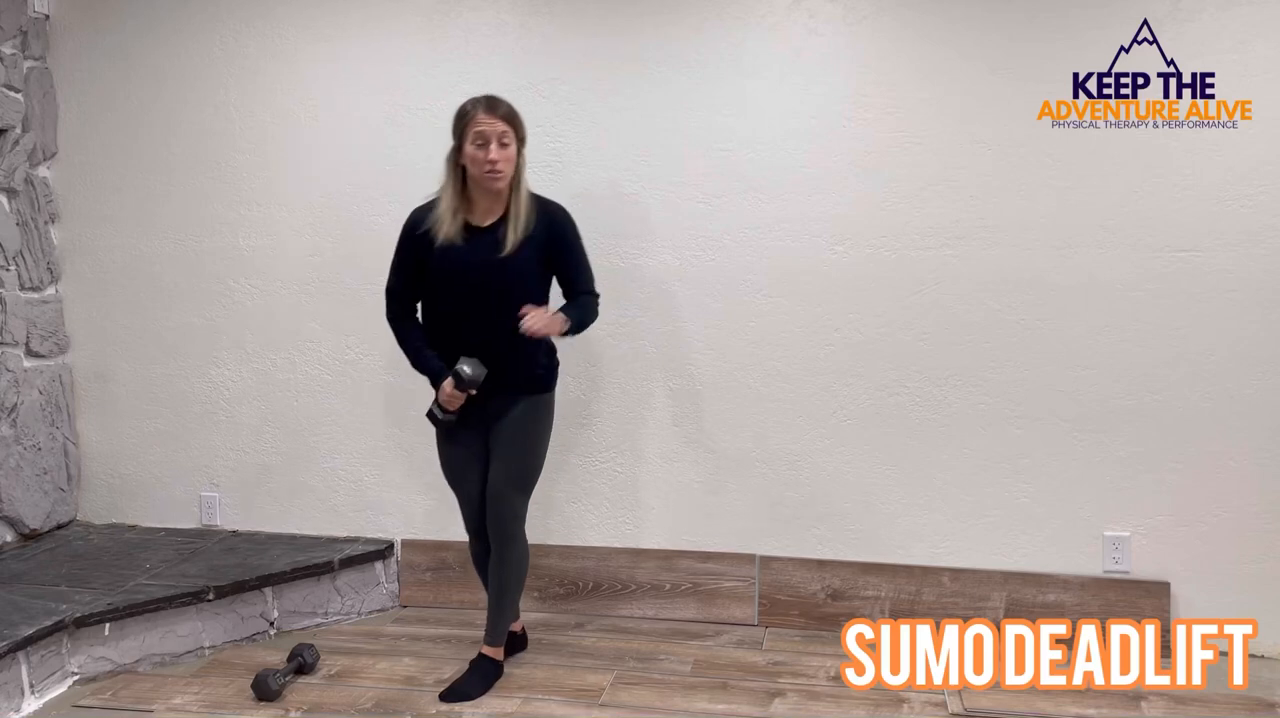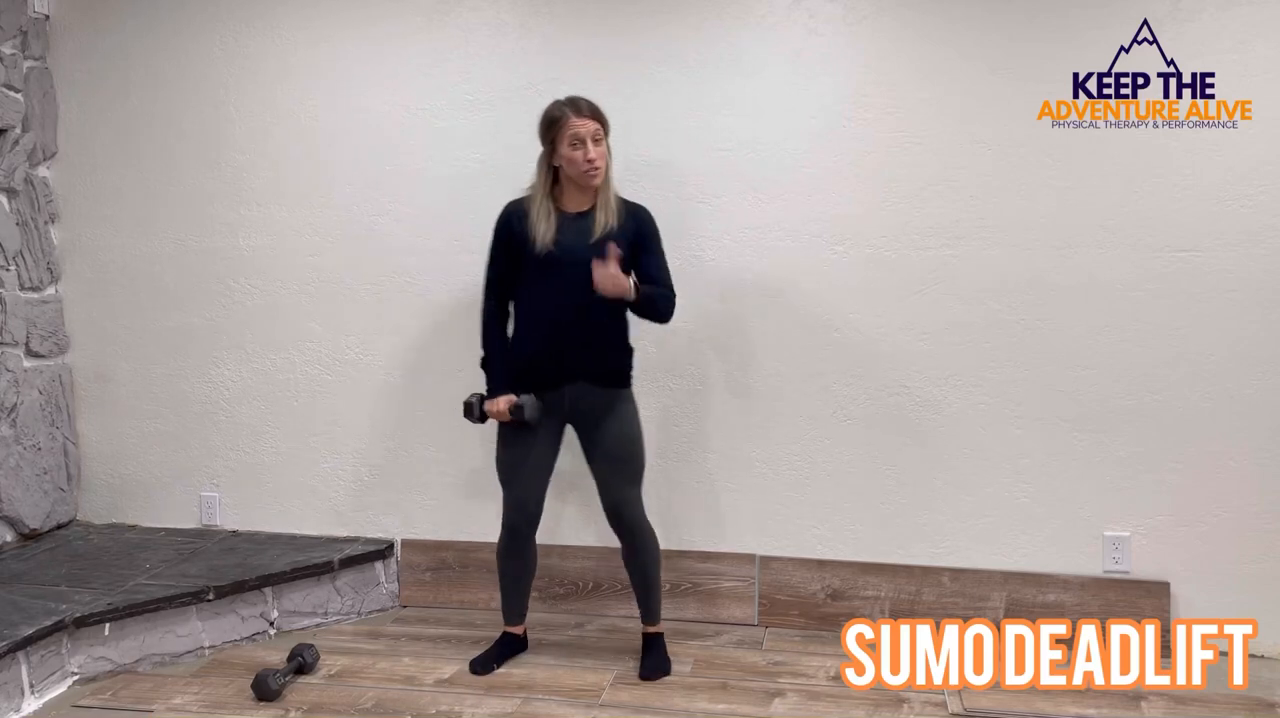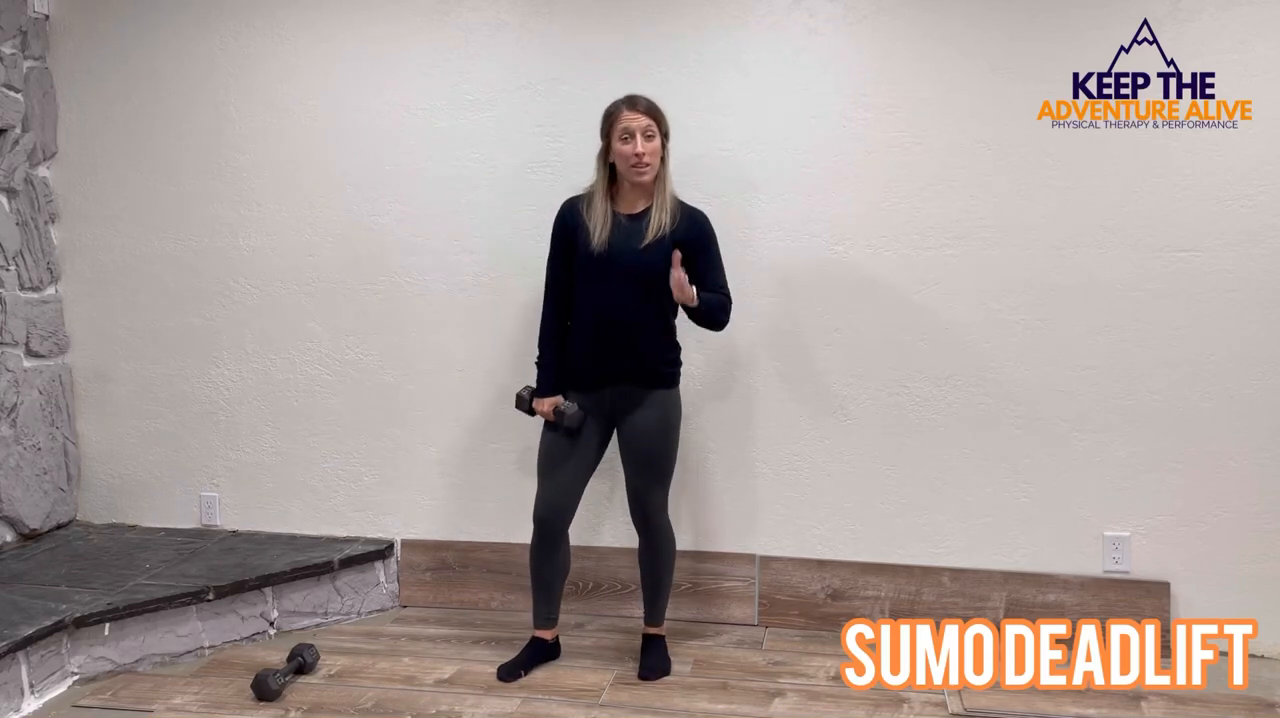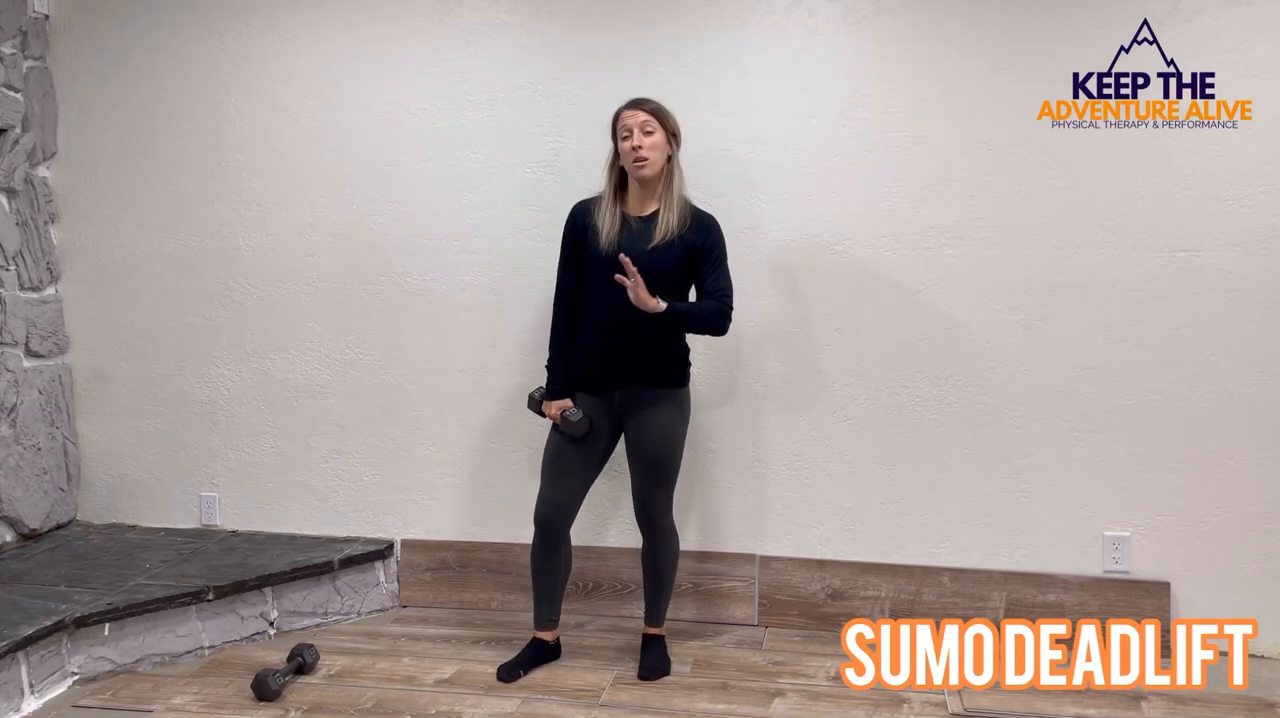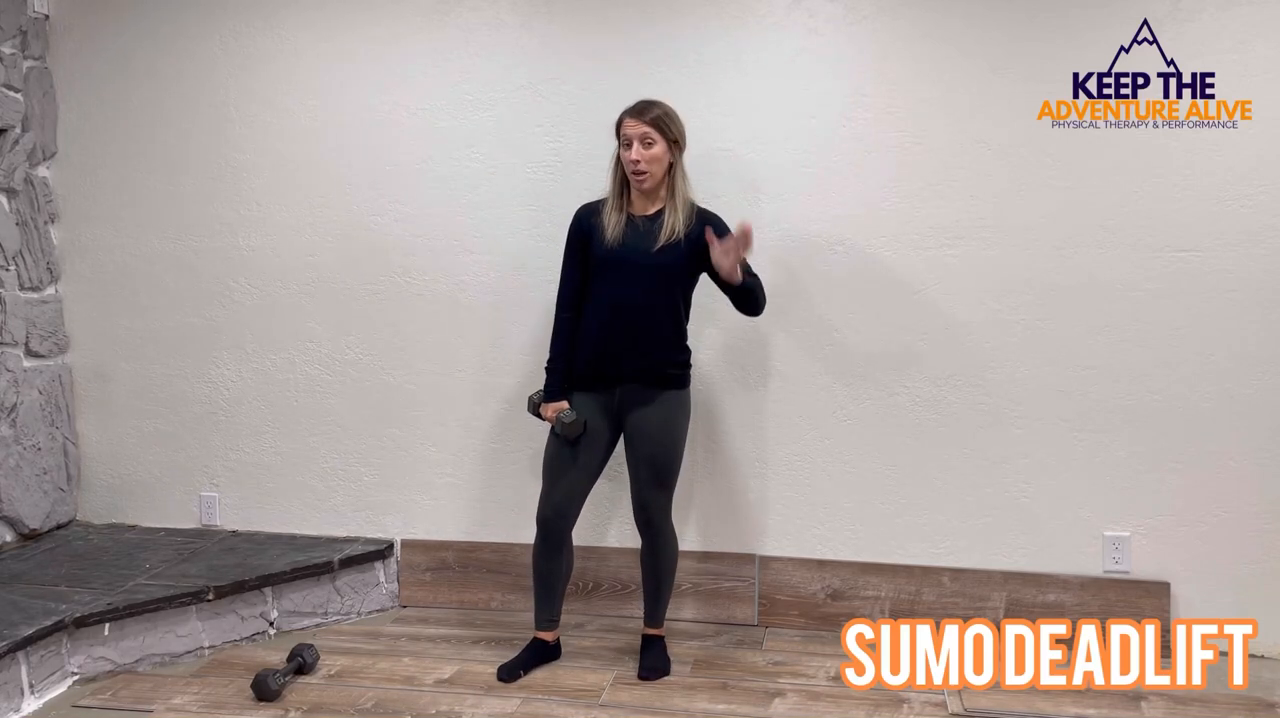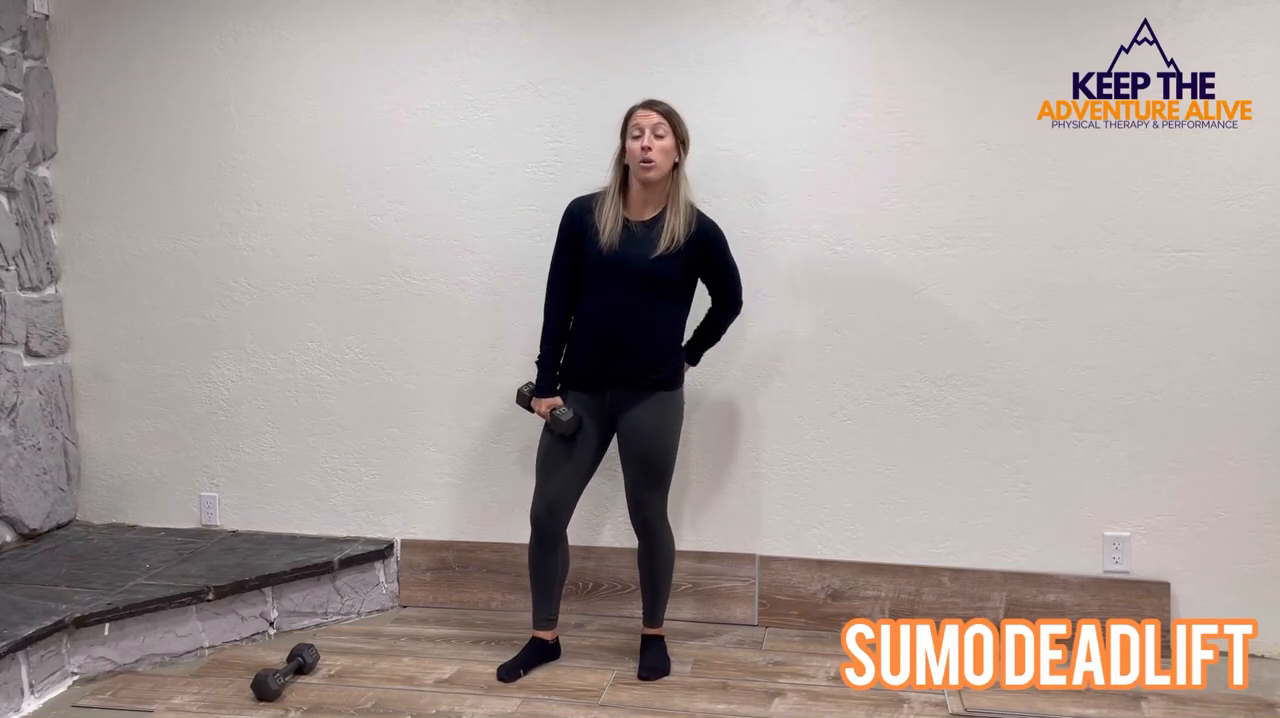
dt=0.5s
person 1, frame 1
left shoulder: (548, 221)
right shoulder: (426, 225)
left elbow: (585, 298)
right elbow: (400, 308)
left wrist: (560, 320)
right wrist: (437, 375)
left hip: (526, 391)
right hip: (463, 394)
left knee: (505, 519)
right knee: (476, 521)
left ankle: (491, 653)
right ankle: (513, 627)
person 1, frame 2
left shoulder: (632, 220)
right shoulder: (519, 219)
left elbow: (663, 305)
right elbow: (495, 306)
left wrist: (626, 289)
right wrist: (495, 384)
left hip: (606, 391)
right hip: (532, 390)
left knee: (627, 516)
right knee: (517, 518)
left ankle: (653, 631)
right ankle: (513, 631)
person 1, frame 3
left shoulder: (687, 224)
right shoulder: (575, 216)
left elbow: (720, 310)
right elbow: (556, 305)
left wrist: (690, 298)
right wrist: (547, 384)
left hip: (651, 391)
right hip: (580, 388)
left knee: (650, 515)
right knee: (549, 514)
left ankle: (654, 634)
right ankle: (544, 637)
person 1, frame 4
left shoulder: (697, 227)
right shoulder: (586, 218)
left elbow: (720, 316)
right elbow: (566, 308)
left wrist: (658, 304)
right wrist: (557, 387)
left hip: (660, 393)
right hip: (589, 391)
left knee: (654, 516)
right knee: (551, 514)
left ankle: (654, 635)
right ankle: (545, 637)
person 1, frame 5
left shoulder: (697, 226)
right shoulder: (591, 220)
left elbow: (752, 303)
right elbow: (567, 308)
left wrist: (733, 272)
right wrist: (555, 389)
left hip: (659, 392)
right hip: (589, 390)
left knee: (653, 518)
right knee: (553, 515)
left ankle: (653, 635)
right ankle: (545, 637)
person 1, frame 6
left shoulder: (697, 231)
right shoulder: (584, 215)
left elbow: (729, 301)
right elbow: (557, 304)
left wrist: (688, 356)
right wrist: (547, 384)
left hip: (652, 395)
right hip: (581, 390)
left knee: (648, 518)
right knee: (547, 513)
left ankle: (653, 635)
right ankle: (544, 637)
